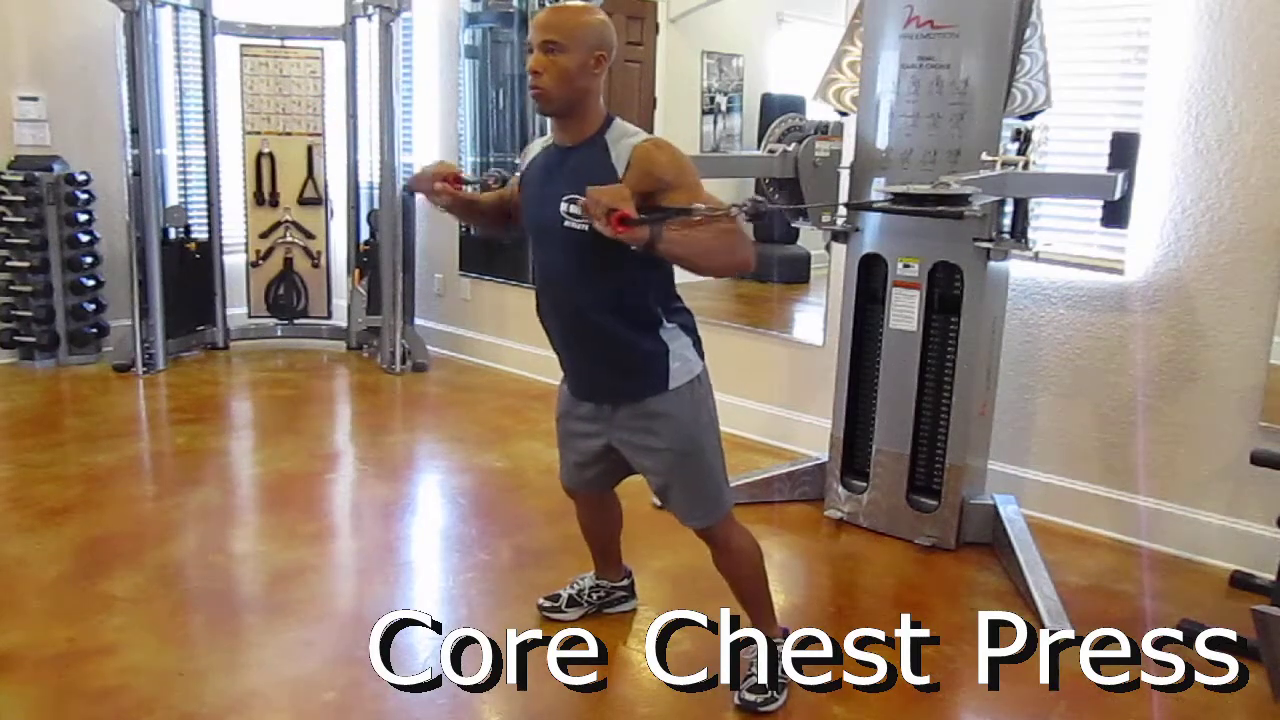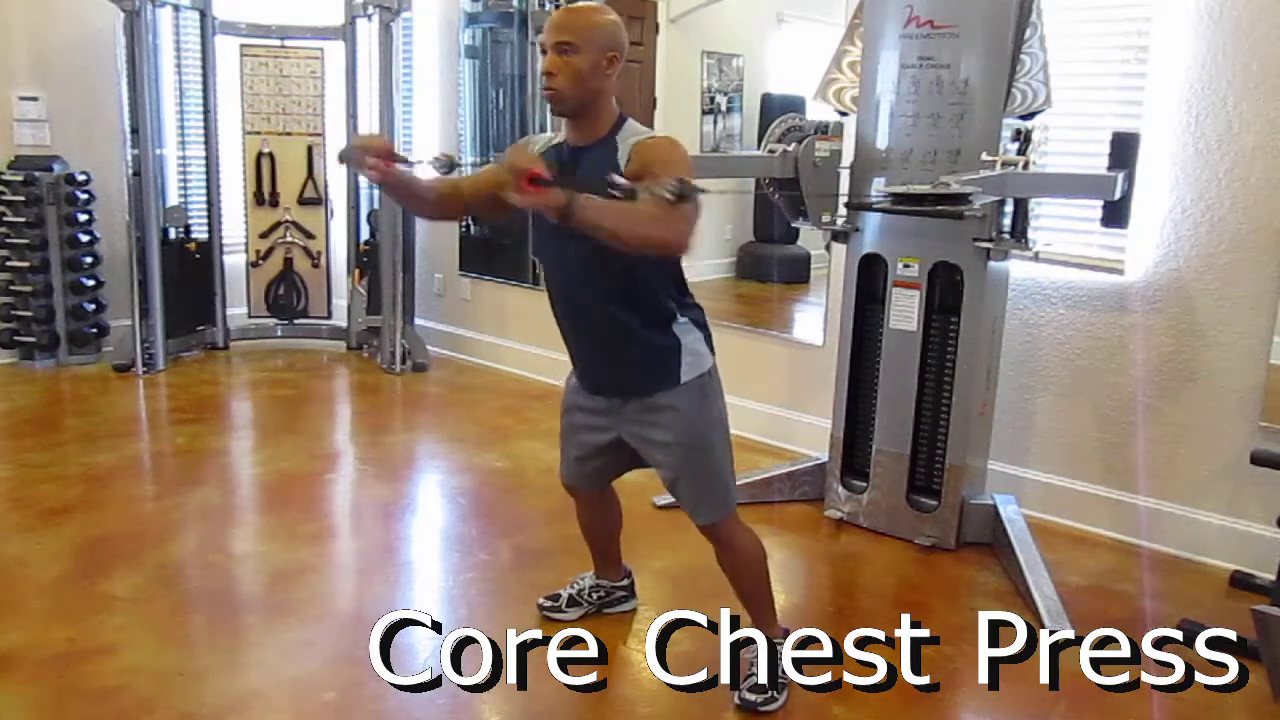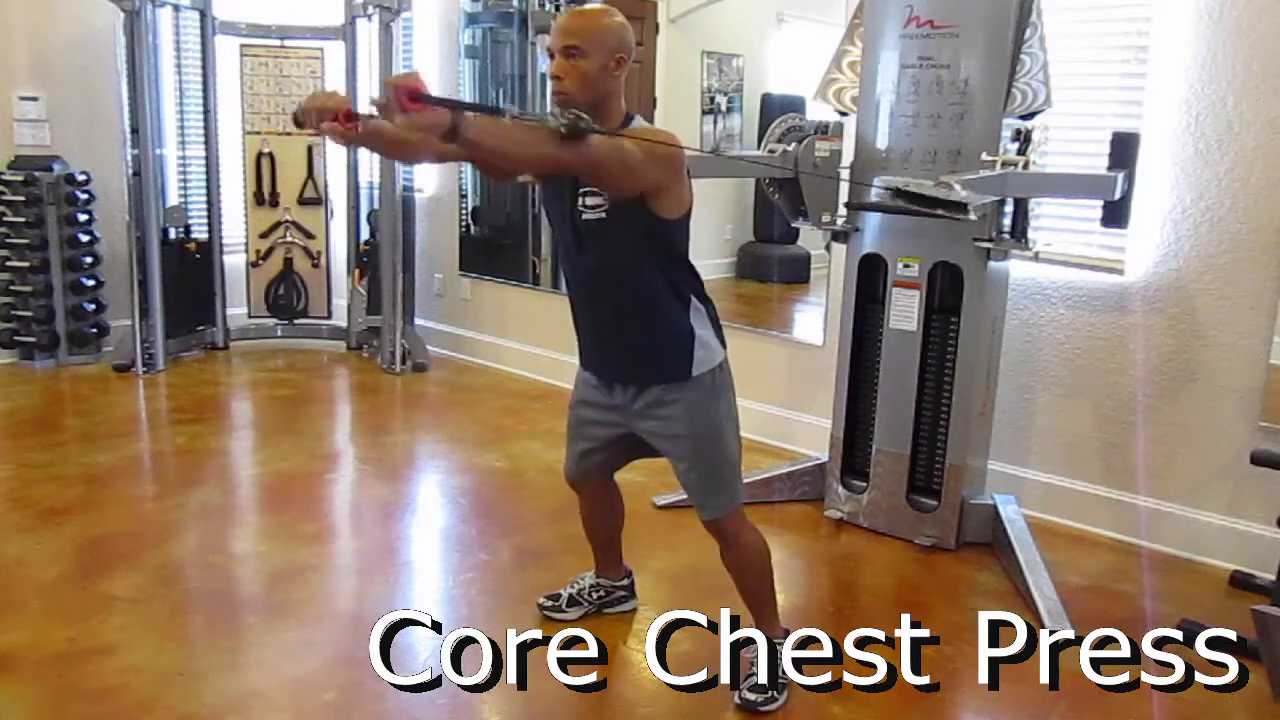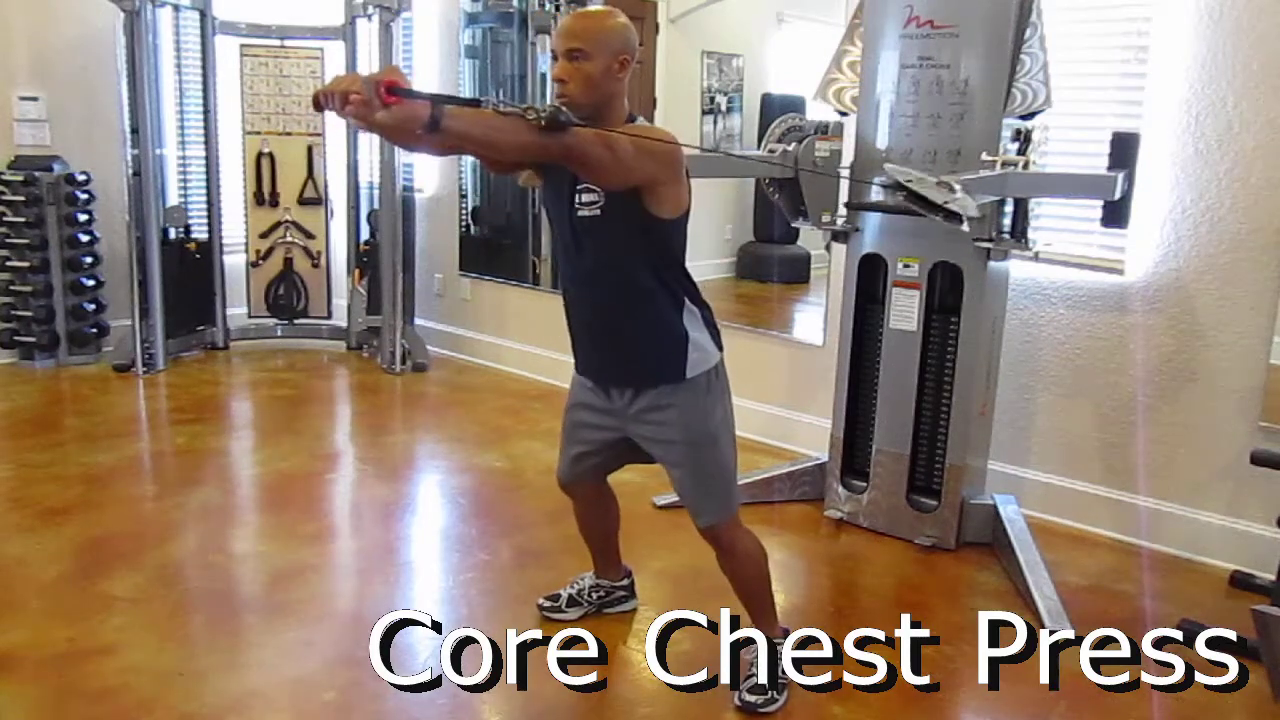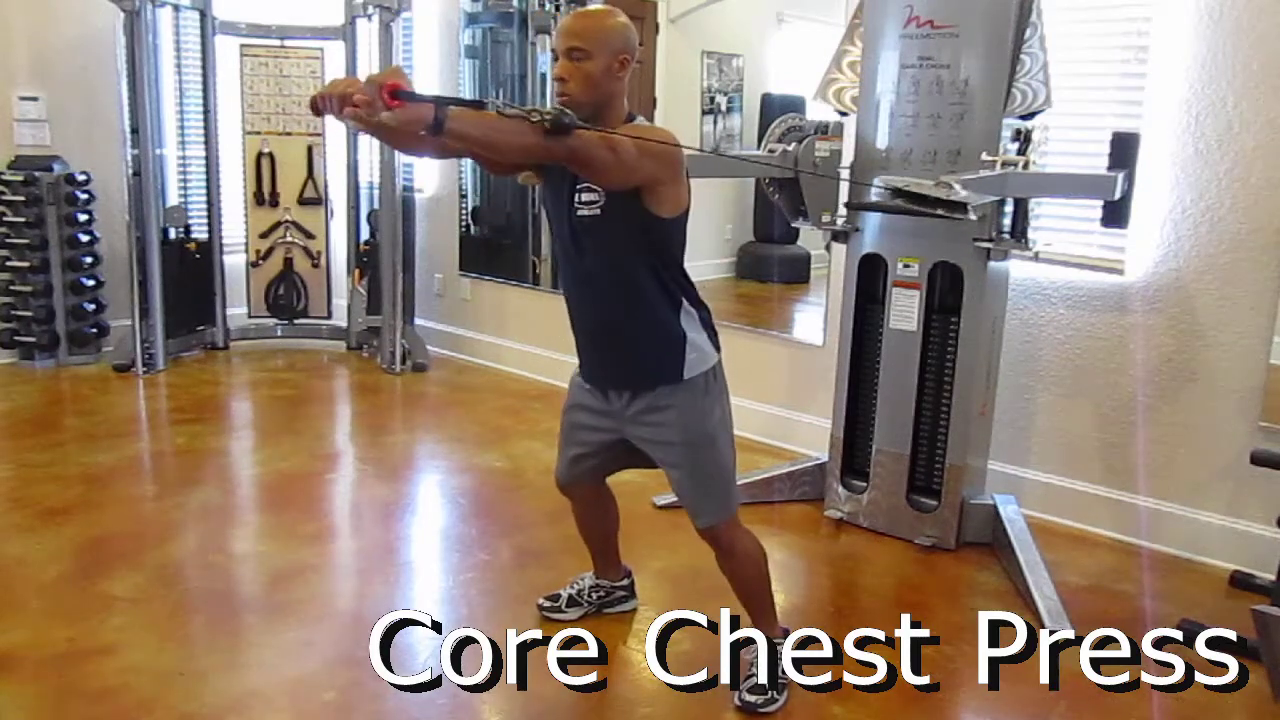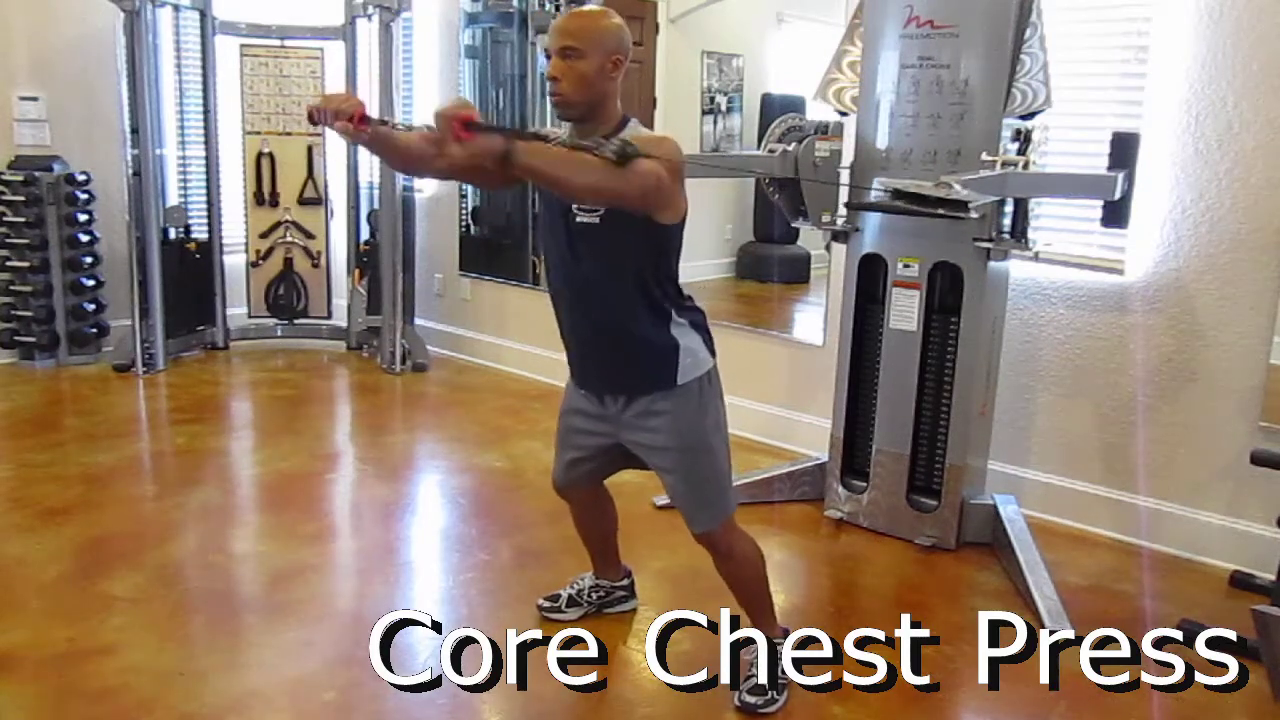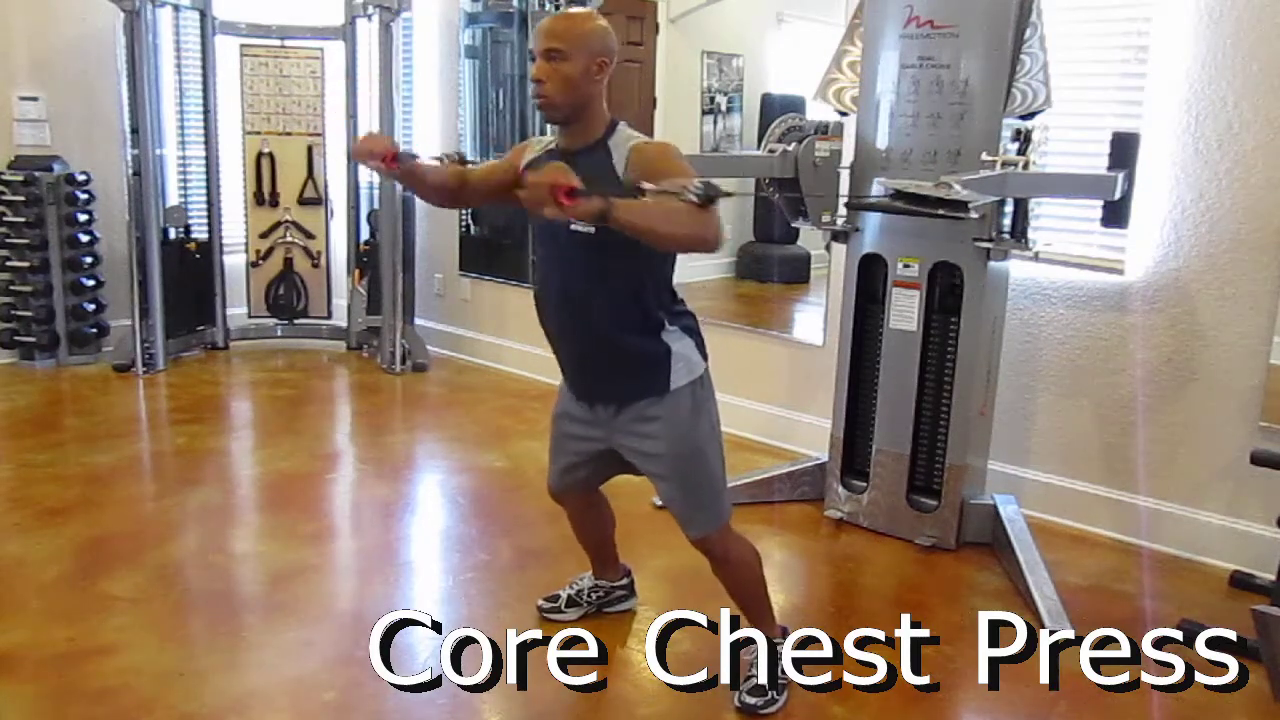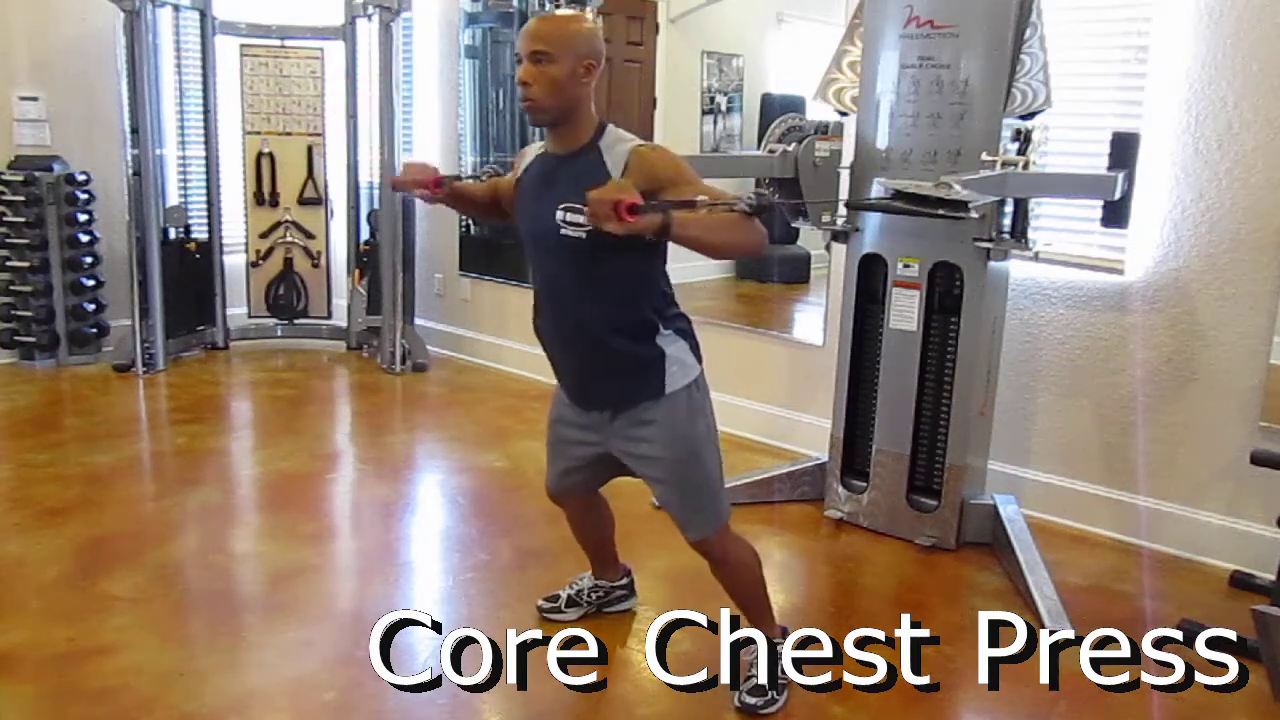
dt=0.2s
person 1, frame 1
left shoulder: (647, 159)
right shoulder: (538, 160)
left elbow: (736, 253)
right elbow: (500, 215)
left wrist: (643, 231)
right wrist: (455, 196)
left hip: (659, 384)
right hip: (584, 382)
left knee: (711, 522)
right knee: (584, 488)
left ankle: (769, 644)
right ankle: (612, 585)
person 1, frame 2
left shoulder: (653, 154)
right shoulder: (542, 153)
left elbow: (671, 234)
right elbow: (444, 203)
left wrist: (562, 204)
right wrist: (389, 171)
left hip: (669, 377)
right hip: (593, 375)
left knee: (716, 519)
right knee: (585, 482)
left ankle: (769, 643)
right ankle: (611, 584)
person 1, frame 3
left shoulder: (654, 153)
right shoulder: (545, 145)
left elbow: (577, 158)
right elbow: (446, 148)
left wrist: (449, 122)
right wrist: (350, 123)
left hip: (682, 373)
right hip: (604, 369)
left knee: (723, 516)
right knee: (586, 475)
left ankle: (770, 643)
right ankle: (611, 583)
person 1, frame 4
left shoulder: (652, 152)
right shoulder: (550, 148)
left elbow: (552, 141)
right elbow: (457, 141)
left wrist: (428, 113)
right wrist: (369, 112)
left hip: (677, 377)
right hip: (600, 371)
left knee: (718, 523)
right knee: (579, 477)
left ankle: (770, 644)
right ankle: (611, 583)
person 1, frame 5
left shoulder: (653, 150)
right shoulder: (546, 144)
left elbow: (568, 148)
right elbow: (449, 143)
left wrist: (431, 115)
right wrist: (368, 114)
left hip: (675, 377)
right hip: (599, 373)
left knee: (717, 524)
right knee: (577, 479)
left ankle: (770, 644)
right ankle: (611, 584)
person 1, frame 6
left shoulder: (652, 151)
right shoulder: (547, 146)
left elbow: (630, 191)
right elbow: (437, 162)
left wrist: (502, 150)
right wrist: (368, 131)
left hip: (668, 379)
right hip: (593, 377)
left knee: (713, 527)
right knee: (574, 481)
left ankle: (770, 645)
right ankle: (611, 583)
person 1, frame 7
left shoulder: (645, 158)
right shoulder: (533, 157)
left elbow: (704, 229)
right elbow: (460, 188)
left wrist: (599, 207)
right wrist: (404, 169)
left hip: (661, 385)
right hip: (584, 384)
left knee: (710, 533)
right knee: (570, 486)
left ankle: (770, 644)
right ankle: (611, 583)
person 1, frame 8
left shoulder: (639, 162)
right shoulder: (531, 163)
left elbow: (748, 234)
right elbow: (501, 205)
left wrist: (653, 220)
right wrist: (447, 191)
left hip: (655, 389)
right hip: (579, 389)
left knee: (708, 534)
right knee: (569, 489)
left ankle: (770, 644)
right ankle: (610, 583)
